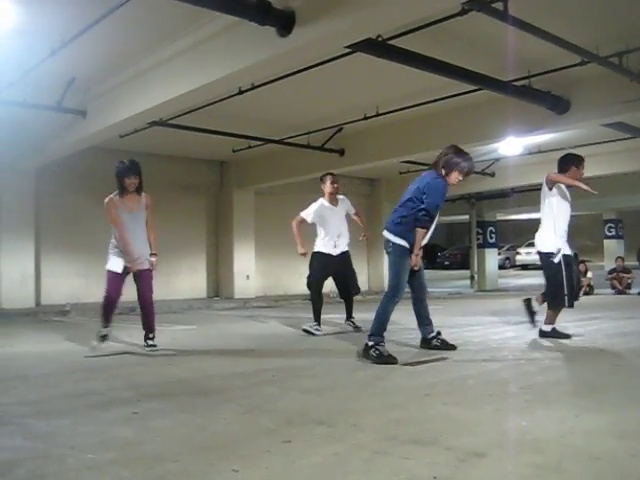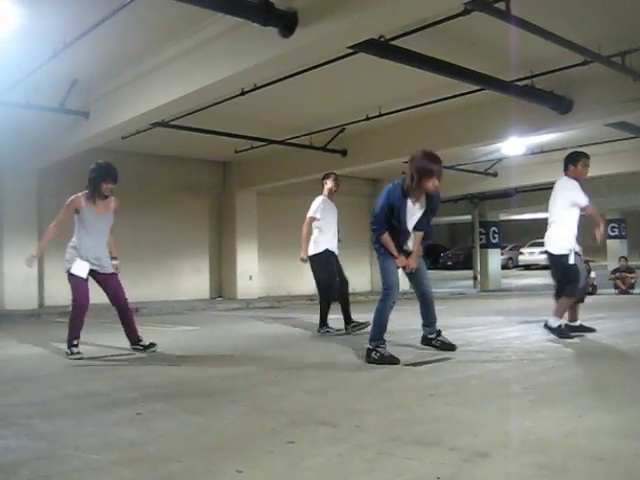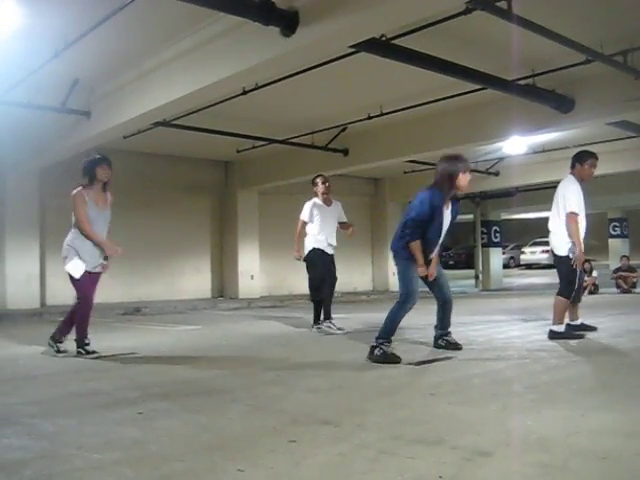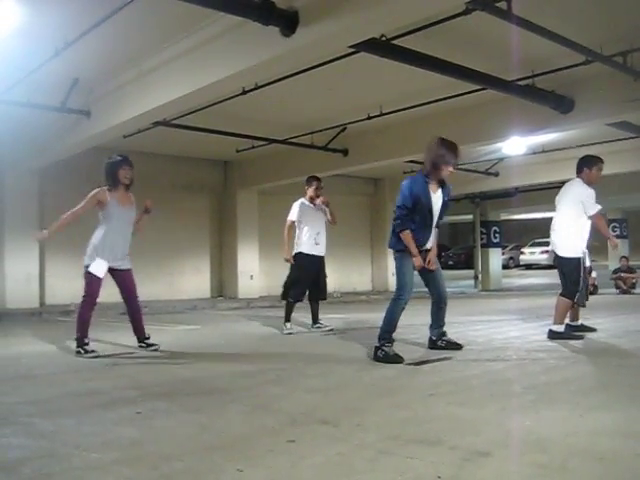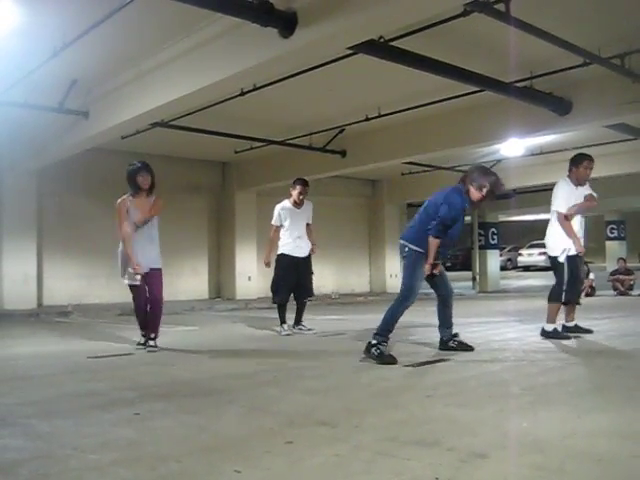
dt=0.5s
person 1, frame 1
left shoulder: (430, 179)
right shoulder: (437, 182)
right elbow: (423, 218)
left wrist: (417, 250)
right wrist: (416, 251)
left hip: (407, 242)
right hip: (400, 241)
left knee: (419, 290)
right knee: (396, 291)
left ankle: (429, 335)
right ankle: (373, 343)
person 1, frame 2
left shoulder: (432, 197)
right shoulder: (393, 193)
left elbow: (423, 226)
right elbow: (377, 226)
left wrist: (414, 255)
right wrist: (397, 255)
left hip: (411, 250)
right hip: (387, 248)
left knee: (426, 293)
right knee: (391, 292)
left ankle: (431, 335)
right ankle: (375, 347)
person 1, frame 3
left shoulder: (453, 204)
right shoulder: (429, 198)
left elbow: (439, 237)
right elbow: (411, 233)
left wrist: (433, 263)
right wrist: (420, 264)
left hip: (428, 256)
right hip: (407, 254)
left knee: (446, 297)
right knee: (410, 296)
left ankle: (442, 335)
right ankle: (380, 345)
person 1, frame 4
left shoulder: (443, 189)
right shoulder: (412, 185)
left elbow: (436, 222)
right elbow: (401, 222)
left wrist: (432, 251)
right wrist: (414, 254)
left hip: (427, 249)
right hip: (405, 249)
left knee: (440, 294)
right knee: (404, 294)
left ankle: (437, 336)
right ankle: (383, 345)
person 1, frame 5
left shoulder: (455, 196)
right shoulder: (456, 198)
right elbow: (436, 230)
left wrist: (436, 260)
right wrist: (429, 260)
left hip: (428, 252)
right hip: (416, 247)
left knee: (445, 292)
right knee: (408, 295)
left ankle: (447, 338)
right ankle: (377, 343)
person 2, frame 1
left shoulder: (146, 199)
right shoulder: (111, 201)
right elbow: (119, 232)
left wrist: (152, 253)
right wrist: (131, 257)
left hip: (142, 257)
right hip: (119, 255)
left knee: (146, 299)
right knee: (111, 295)
left ankle: (149, 337)
right ankle: (105, 326)
person 2, frame 2
left shoulder: (113, 204)
right shoulder: (78, 201)
right elbow: (56, 225)
left wrist: (114, 257)
right wrist: (39, 250)
left hip: (101, 259)
right hip: (78, 258)
left knee: (121, 301)
right knee: (81, 302)
left ankle: (136, 340)
right ankle: (72, 344)
person 2, frame 3
left shoulder: (108, 197)
right shoulder: (79, 195)
right elbow: (85, 227)
left wrist: (106, 255)
right wrist: (109, 246)
left hip: (95, 257)
right hip: (76, 253)
left knee: (84, 301)
right knee: (85, 299)
left ankle: (57, 338)
right ankle: (82, 344)
person 2, frame 4
left shoulder: (132, 198)
right shoulder: (102, 195)
right elbow: (74, 213)
left wrist: (144, 213)
right wrist: (50, 231)
left hip: (121, 257)
right hip: (99, 254)
left knee: (132, 298)
right knee: (90, 298)
left ankle: (142, 339)
right ankle: (81, 344)
person 2, frame 5
left shoulder: (156, 201)
right shoulder: (123, 203)
left elbow: (148, 215)
right elbow: (124, 232)
left wrist: (131, 227)
right wrist: (132, 260)
left hip: (152, 258)
right hip: (132, 258)
left knee: (156, 298)
right knee: (140, 301)
left ankle: (152, 337)
right ankle: (144, 333)
person 3, frame 1
left shoulder: (562, 189)
right shoulder: (552, 185)
right elbow: (551, 176)
right wrist: (580, 184)
left hip: (556, 245)
right hip: (552, 245)
left knee: (559, 288)
right knee: (562, 288)
left ankle: (534, 303)
right ankle: (547, 328)
person 3, frame 2
left shoulder: (564, 185)
right shoulder: (570, 185)
right elbow: (588, 209)
right wrist: (600, 223)
left hip: (558, 244)
right hip: (563, 245)
left knee: (571, 283)
right knee: (577, 283)
left ankle: (572, 322)
right ankle: (554, 321)
person 3, frame 3
left shoulder: (567, 184)
right shoulder: (572, 186)
right elbow: (571, 218)
right wrist: (579, 247)
left hip: (561, 243)
right hip: (567, 245)
left knee: (574, 284)
right knee: (569, 285)
left ankle: (574, 322)
right ankle: (556, 328)
person 3, frame 4
left shoulder: (568, 188)
right shoulder: (584, 190)
right elbow: (597, 217)
right wrist: (610, 237)
left hip: (561, 243)
right hip: (571, 246)
left knee: (577, 284)
right knee: (572, 286)
left ankle: (574, 322)
right ankle: (557, 328)
person 3, frame 5
left shoulder: (583, 186)
right shoulder: (563, 187)
left elbow: (591, 201)
right elbow: (562, 218)
left wrist: (577, 207)
right wrist: (577, 241)
left hip: (572, 245)
right hip: (560, 245)
left knee: (575, 282)
right knee: (564, 284)
left ankle: (569, 323)
right ankle: (548, 327)
person 4, frame 1
left shoulder: (343, 201)
right shoulder: (318, 207)
left elbow: (355, 214)
right elbow: (295, 222)
left wrist: (364, 228)
right wrist: (300, 245)
left hip: (342, 252)
right hip: (322, 253)
left knee: (349, 286)
right knee: (315, 285)
left ankle: (349, 318)
right ankle: (316, 323)
person 4, frame 2
left shoulder: (331, 205)
right shoulder: (320, 202)
right elbow: (307, 225)
right wrist: (304, 250)
left hip: (329, 250)
right hip: (321, 251)
left knee: (341, 285)
right knee: (329, 287)
left ankle: (349, 323)
right ankle: (323, 326)
person 4, frame 3
left shoulder: (337, 206)
right shoulder: (311, 205)
left elbow: (342, 224)
right elbow: (301, 227)
left wrist: (349, 227)
right wrist: (298, 249)
left hip: (328, 251)
right hip: (315, 250)
left knee: (322, 285)
right knee: (326, 281)
left ankle: (317, 322)
right ankle: (327, 320)
person 4, frame 4
left shoulder: (321, 205)
right shoulder: (299, 205)
left elbow: (333, 221)
right elbow: (288, 228)
left wrist: (327, 206)
right wrist: (287, 251)
left hip: (319, 253)
right hip: (303, 253)
left knee: (317, 288)
right knee: (296, 287)
left ankle: (316, 322)
right ankle: (287, 322)
person 4, frame 5
left shoulder: (309, 206)
right shoulder: (281, 208)
right elbow: (274, 232)
left wrist: (312, 243)
right wrist: (268, 255)
left hip: (304, 254)
right hip: (286, 254)
left knee: (304, 290)
right knee: (282, 290)
left ankle: (298, 323)
right ankle: (283, 324)
